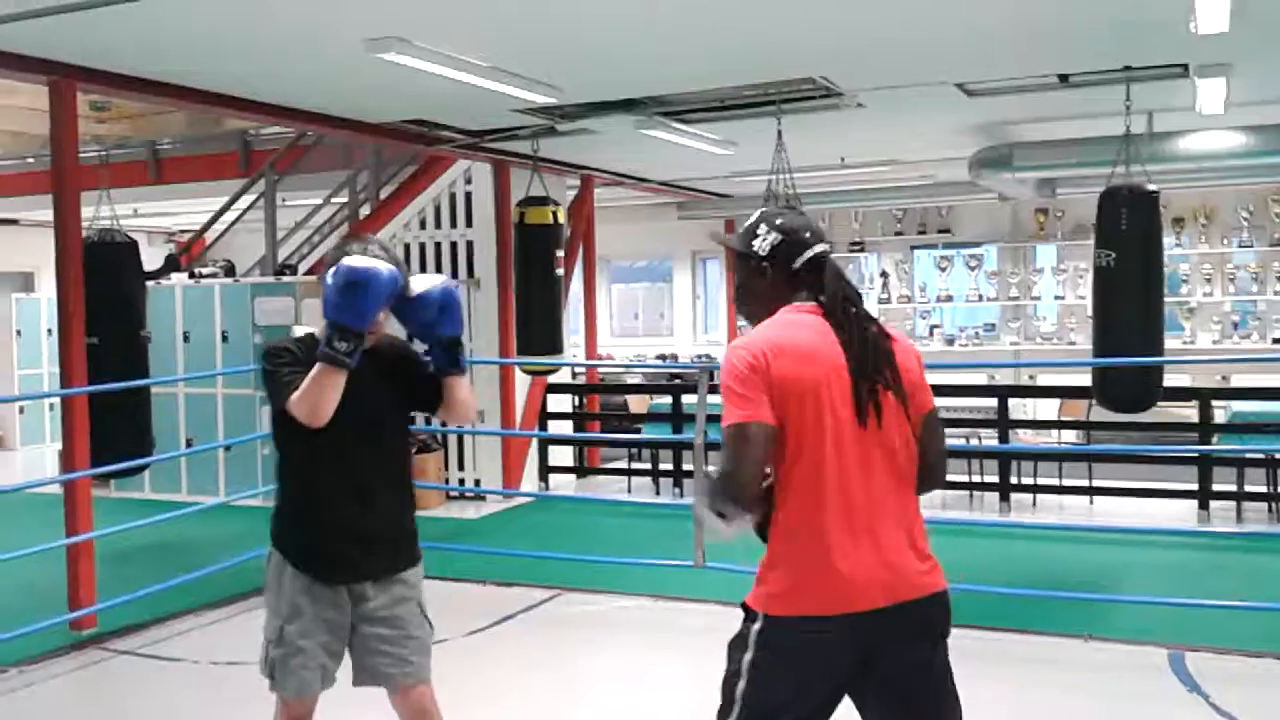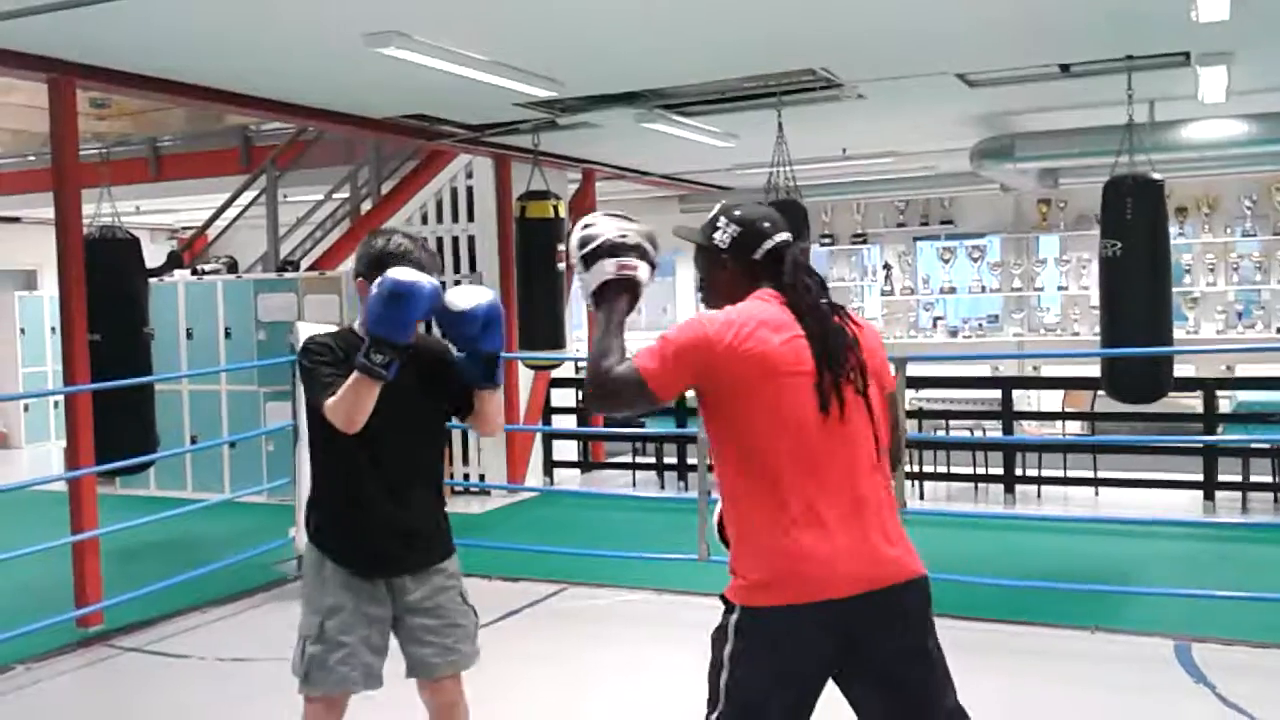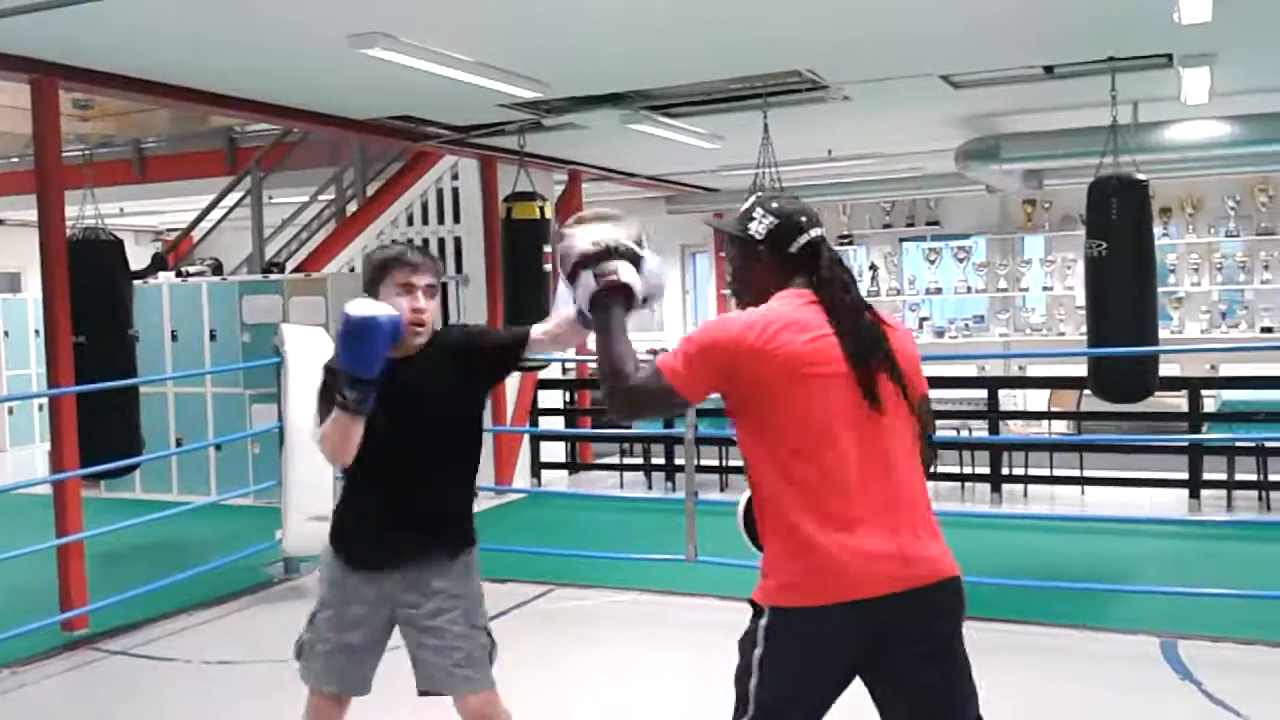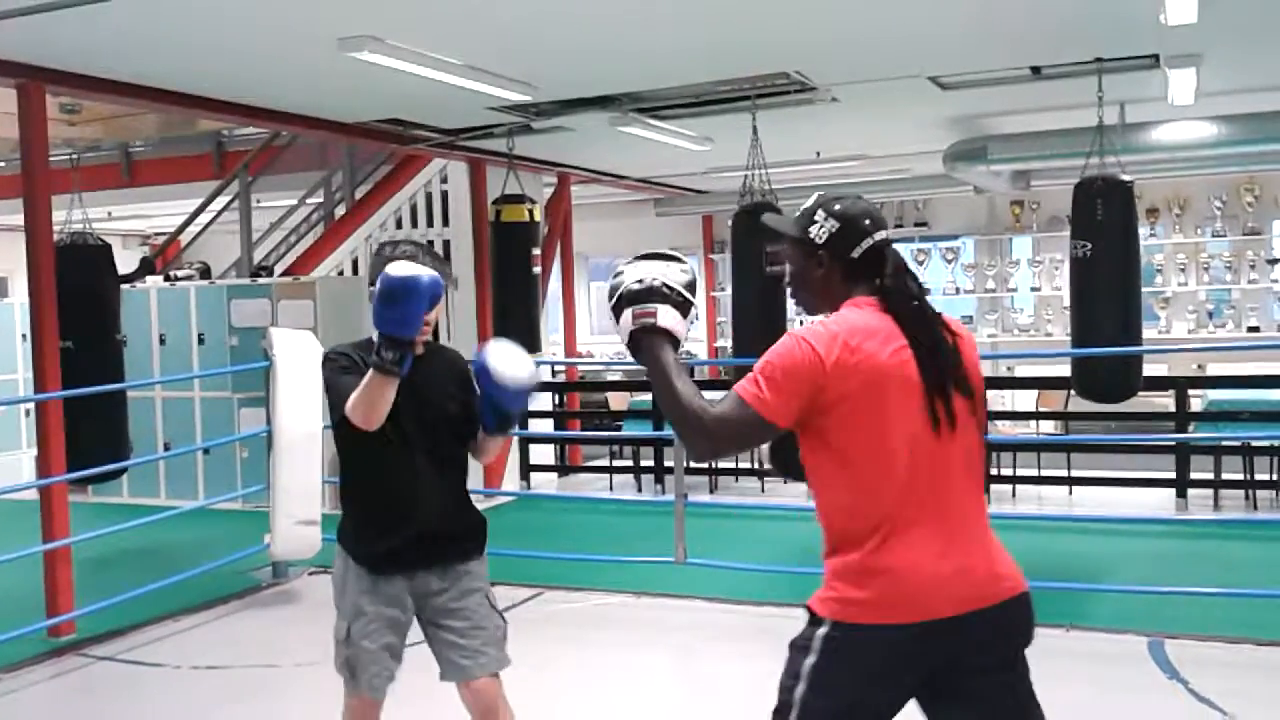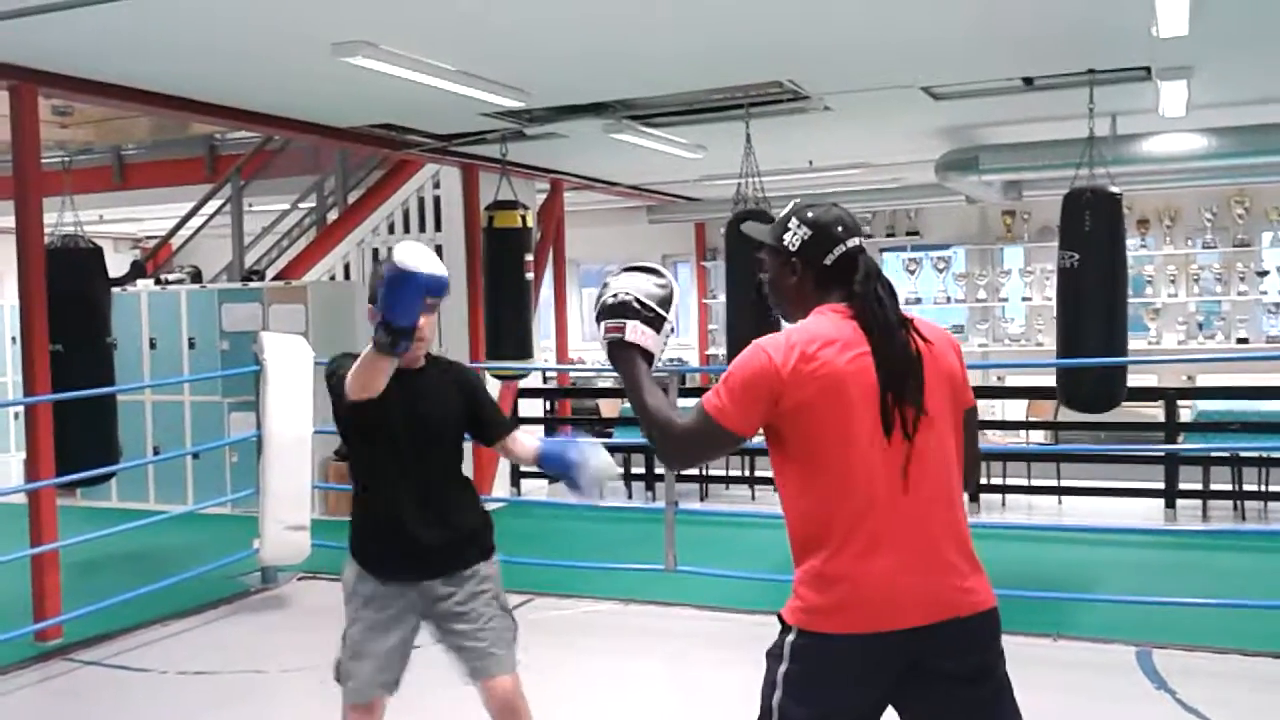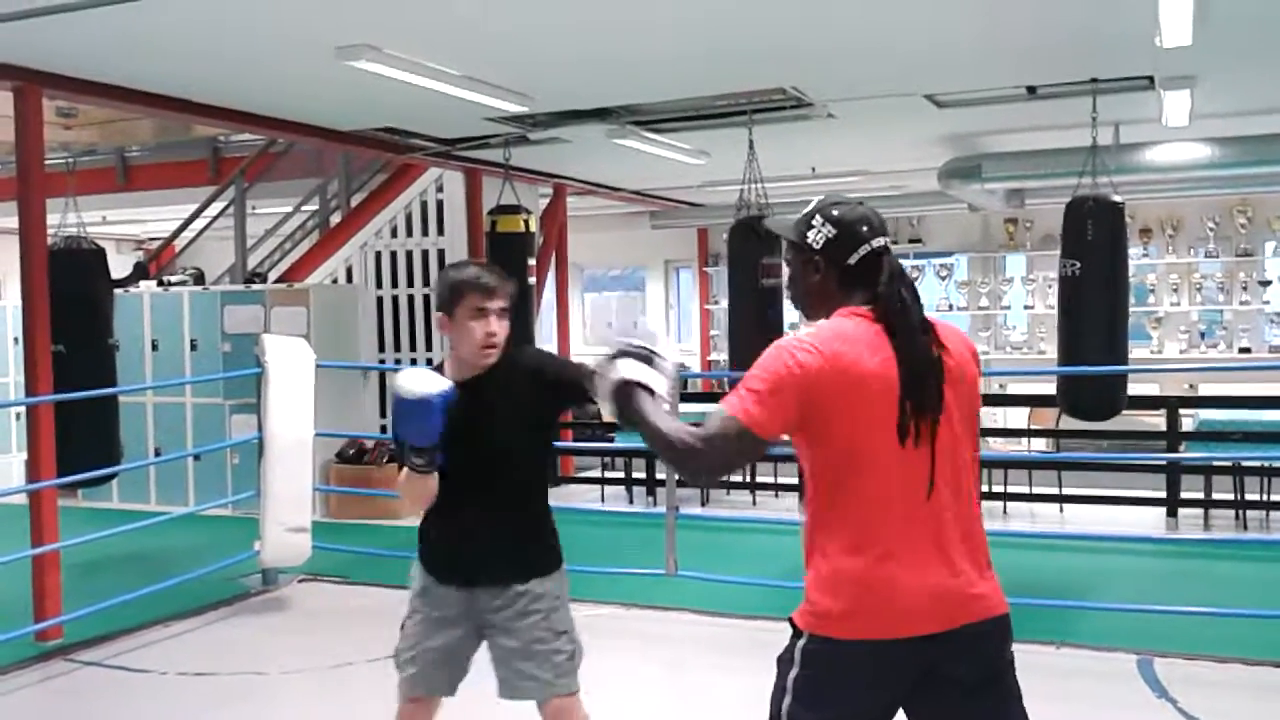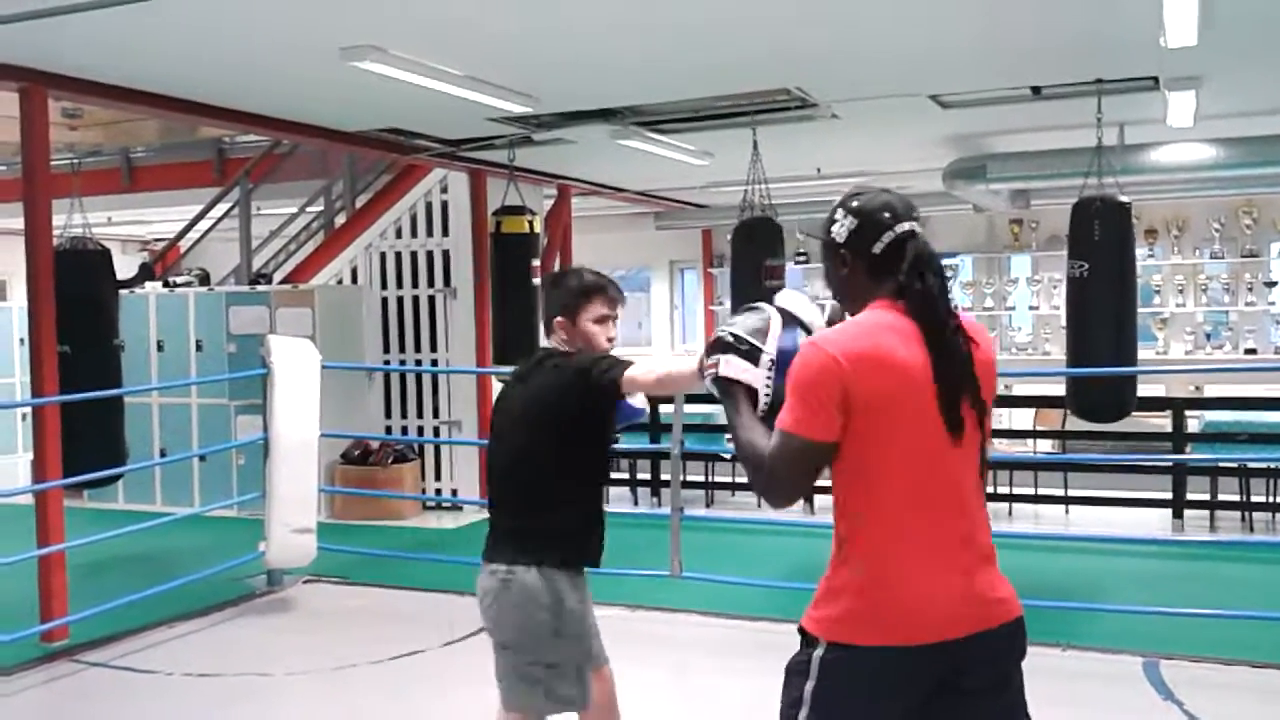
dt=0.4s
person 1, frame 1
left shoulder: (756, 354)
right shoulder: (893, 347)
left elbow: (743, 487)
right elbow: (930, 470)
left wrist: (720, 500)
left hip: (809, 608)
right hip: (912, 594)
person 1, frame 2
left shoulder: (713, 337)
right shoulder: (858, 334)
left elbow: (604, 392)
right elbow: (893, 449)
left wrist: (612, 296)
left hip: (783, 596)
right hip: (891, 583)
person 1, frame 3
left shoulder: (744, 337)
right shoulder: (890, 333)
left elbow: (627, 396)
left wrist: (608, 301)
left hip: (816, 596)
right hip: (921, 584)
person 1, frame 4
left shoulder: (814, 350)
right shoulder: (954, 340)
left elbow: (707, 438)
left wrist: (656, 341)
left hip: (874, 613)
right hip: (988, 600)
person 1, frame 5
left shoulder: (779, 360)
right shoulder: (939, 345)
left elbow: (677, 448)
right elbow: (967, 468)
left wrist: (630, 352)
left hip: (842, 623)
right hip: (958, 610)
person 1, frame 6
left shoulder: (802, 359)
right shoulder: (955, 348)
left elbow: (700, 456)
left wrist: (634, 392)
left hip: (855, 626)
right hip: (970, 616)
person 1, frame 7
left shoulder: (833, 355)
right shoulder: (973, 344)
left elbow: (779, 486)
left wrist: (736, 390)
left hip: (871, 632)
right hip: (984, 620)
person 2, frame 1
left shoulder: (397, 357)
right shoulder: (287, 356)
left elbow: (461, 413)
right elbow: (313, 413)
left wrist: (446, 344)
right wrist: (343, 336)
left hip: (389, 559)
right hip: (308, 560)
person 2, frame 2
left shoulder: (434, 355)
right shoulder: (323, 353)
left elbow: (488, 424)
right elbow: (347, 419)
left wrist: (484, 352)
right wrist: (383, 347)
left hip: (427, 554)
right hip: (345, 557)
person 2, frame 3
left shoulder: (462, 350)
right shoulder: (343, 370)
left elbow: (545, 340)
right elbow: (338, 454)
right wrist: (356, 383)
left hip: (440, 561)
right hip: (357, 561)
person 2, frame 4
left shoulder: (453, 367)
right shoulder: (345, 362)
left elbow: (486, 451)
right elbow: (366, 417)
left wrist: (503, 409)
right wrist: (393, 343)
left hip: (452, 556)
right hip: (373, 560)
person 2, frame 5
left shoulder: (454, 379)
right shoulder: (343, 372)
left elbow: (504, 436)
right elbow: (361, 388)
left wrist: (557, 457)
right wrist: (391, 338)
left hip: (464, 562)
right hip: (381, 569)
person 2, frame 6
left shoulder: (533, 371)
right shoulder: (420, 396)
left elbow: (600, 390)
right elbow: (418, 500)
right wrist: (420, 446)
left hip: (529, 577)
right hip: (446, 577)
person 2, frame 7
left shoulder: (535, 378)
right shoulder: (572, 372)
right elbow: (659, 376)
left wrist: (596, 429)
left hip: (549, 566)
right hip: (533, 572)
left knee: (596, 683)
